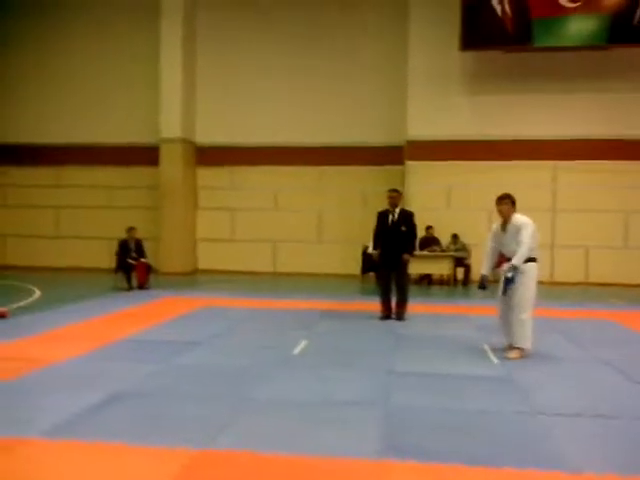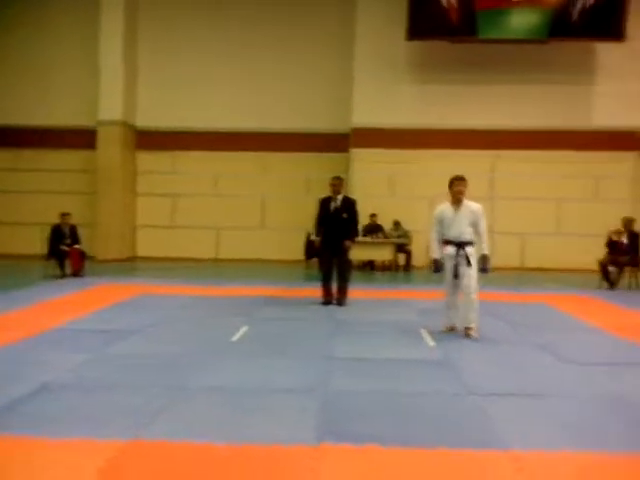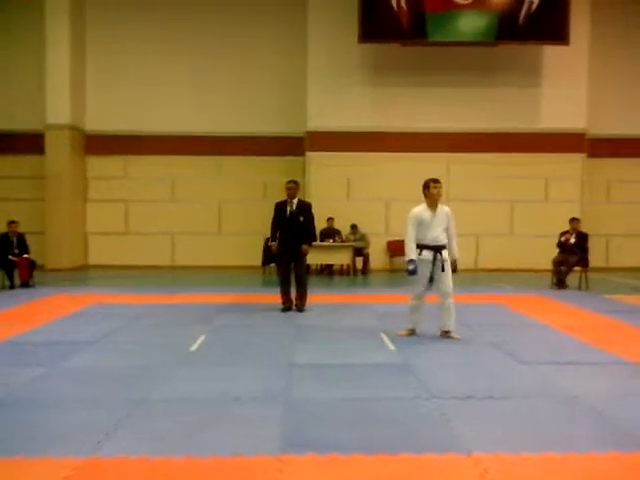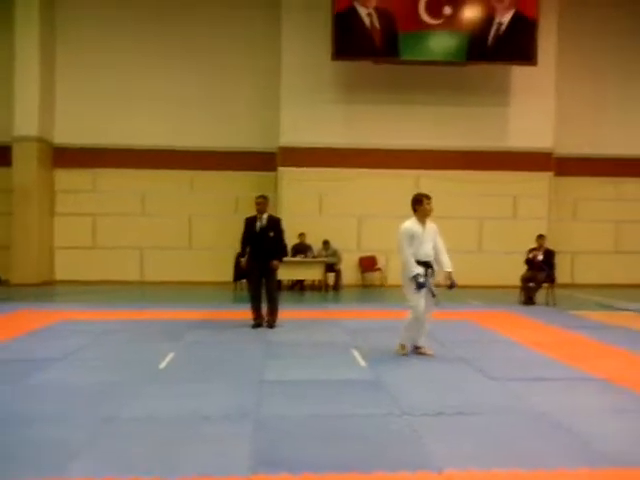
dt=0.4s
person 1, frame 1
left shoulder: (524, 223)
right shoulder: (497, 228)
left elbow: (525, 246)
right elbow: (491, 251)
left wrist: (514, 266)
right wrist: (484, 274)
left hip: (526, 267)
right hip: (509, 267)
left knee: (522, 307)
right knee: (504, 307)
left ankle: (522, 347)
right ankle: (511, 342)
person 1, frame 2
left shoulder: (475, 208)
right shoulder: (441, 210)
left elbow: (482, 232)
right elbow: (435, 235)
left wrist: (484, 255)
right wrist: (435, 257)
left hip: (468, 251)
right hip: (449, 252)
left knee: (470, 289)
right knee: (450, 289)
left ankle: (469, 326)
right ankle: (451, 323)
person 1, frame 3
left shoulder: (446, 212)
right shoulder: (416, 213)
left elbow: (451, 236)
right elbow: (410, 237)
left wrist: (454, 257)
right wrist: (411, 260)
left hip: (441, 255)
right hip: (424, 256)
left knee: (447, 293)
right knee: (419, 293)
left ankle: (447, 328)
right ankle: (412, 327)
person 1, frame 4
left shoulder: (433, 227)
right shoulder: (407, 227)
left elbow: (440, 250)
right elbow: (406, 254)
left wrist: (448, 271)
right wrist: (416, 275)
left hip: (427, 271)
right hip: (413, 271)
left knee: (425, 310)
right knee: (417, 310)
left ankle: (417, 345)
right ankle: (404, 343)
person 2, frame 1
left shoulder: (408, 215)
right shoulder: (381, 215)
left elbow: (412, 235)
right elbow: (377, 233)
left wrist: (408, 252)
right wrist: (375, 249)
left hip: (401, 255)
right hip: (384, 254)
left knee: (401, 284)
right knee: (384, 283)
left ankle: (400, 311)
right ankle: (386, 311)
person 2, frame 2
left shoulder: (350, 202)
right shoulder: (324, 201)
left elbow: (354, 222)
right elbow: (320, 220)
left wrist: (350, 239)
right wrist: (318, 236)
left hip: (342, 241)
right hip: (326, 240)
left knee: (343, 270)
right knee: (325, 269)
left ankle: (341, 296)
right ankle: (327, 296)
person 2, frame 3
left shoulder: (306, 206)
right shoulder: (279, 205)
left elbow: (310, 226)
right elbow: (275, 224)
left wrist: (307, 243)
right wrist: (273, 241)
left hip: (299, 246)
right hip: (283, 245)
left knee: (300, 275)
right knee: (283, 275)
left ankle: (300, 302)
right ankle: (286, 302)
person 2, frame 4
left shoulder: (275, 221)
right shoulder: (249, 221)
left elbow: (280, 241)
right elbow: (245, 240)
left wrist: (277, 259)
right wrist: (243, 257)
left hip: (269, 261)
right hip: (253, 261)
left knee: (271, 291)
right knee: (254, 291)
left ankle: (271, 318)
right ankle: (257, 318)
